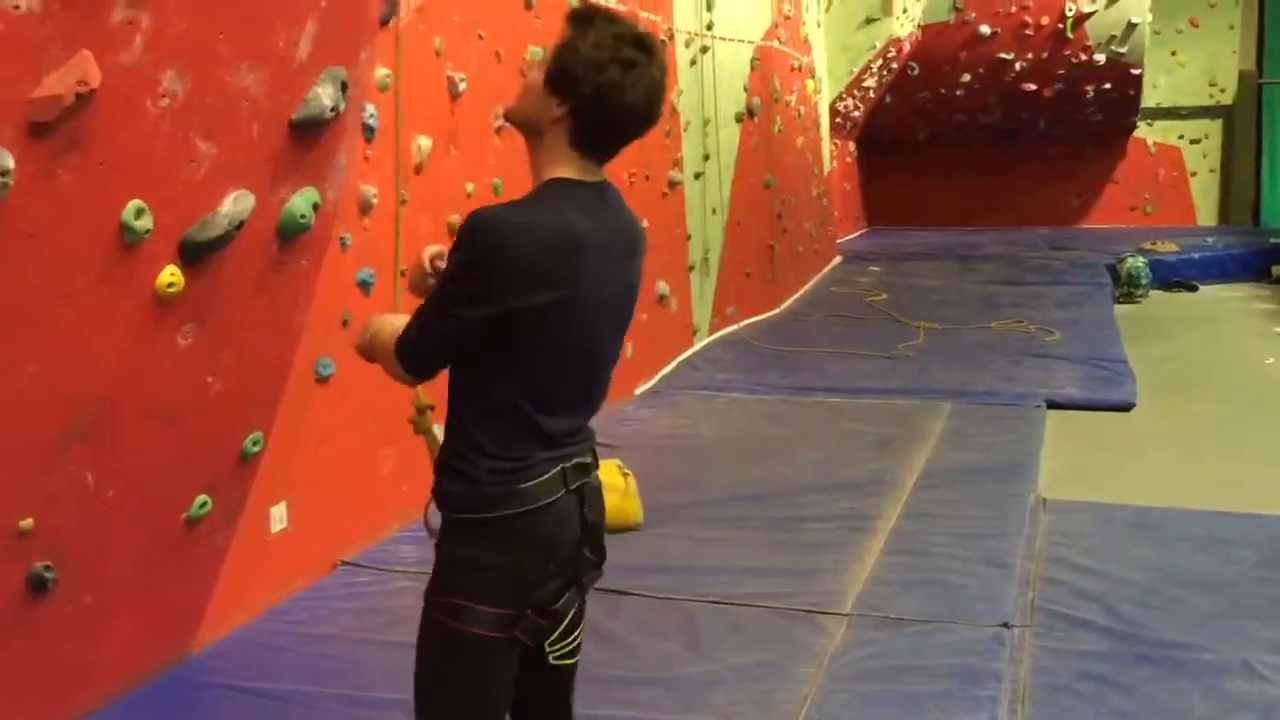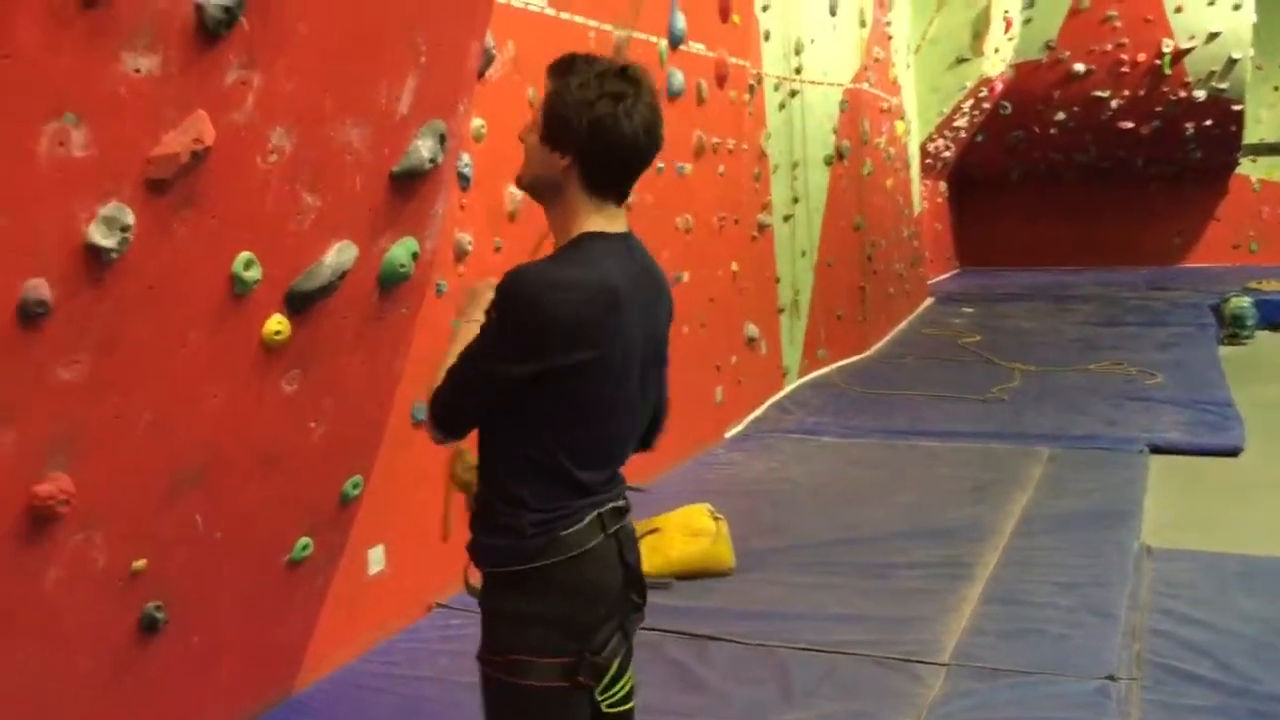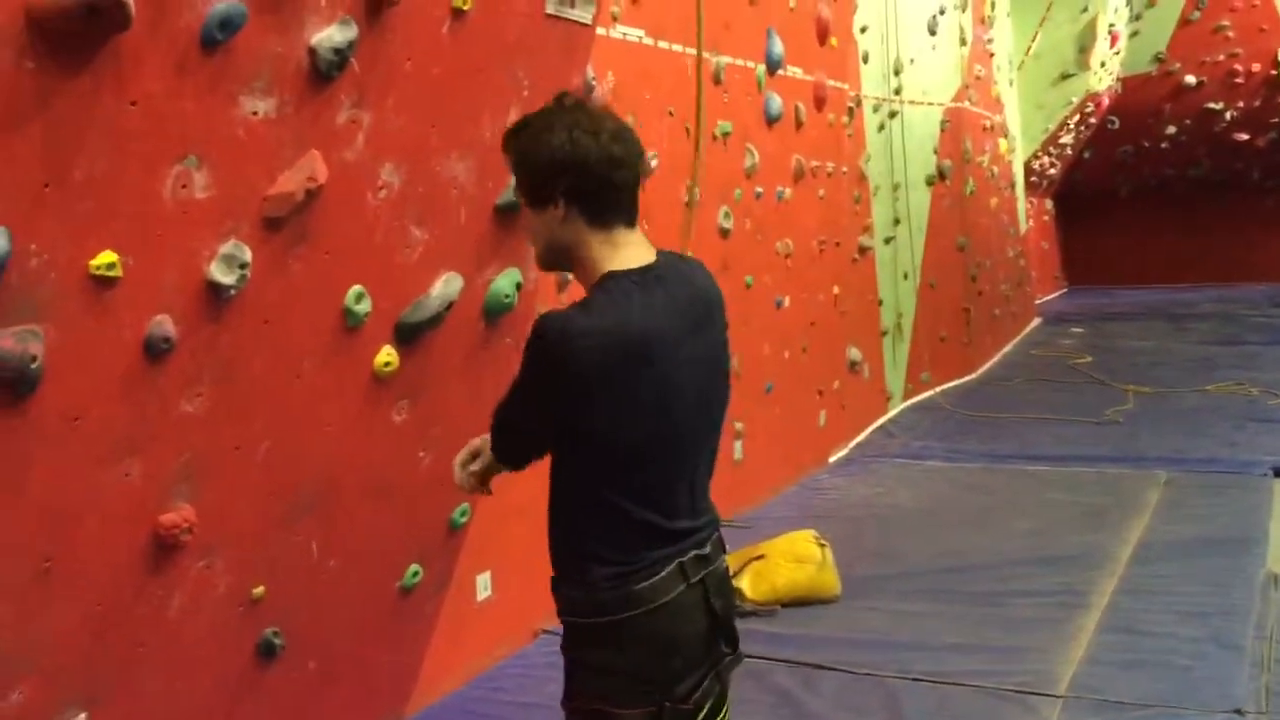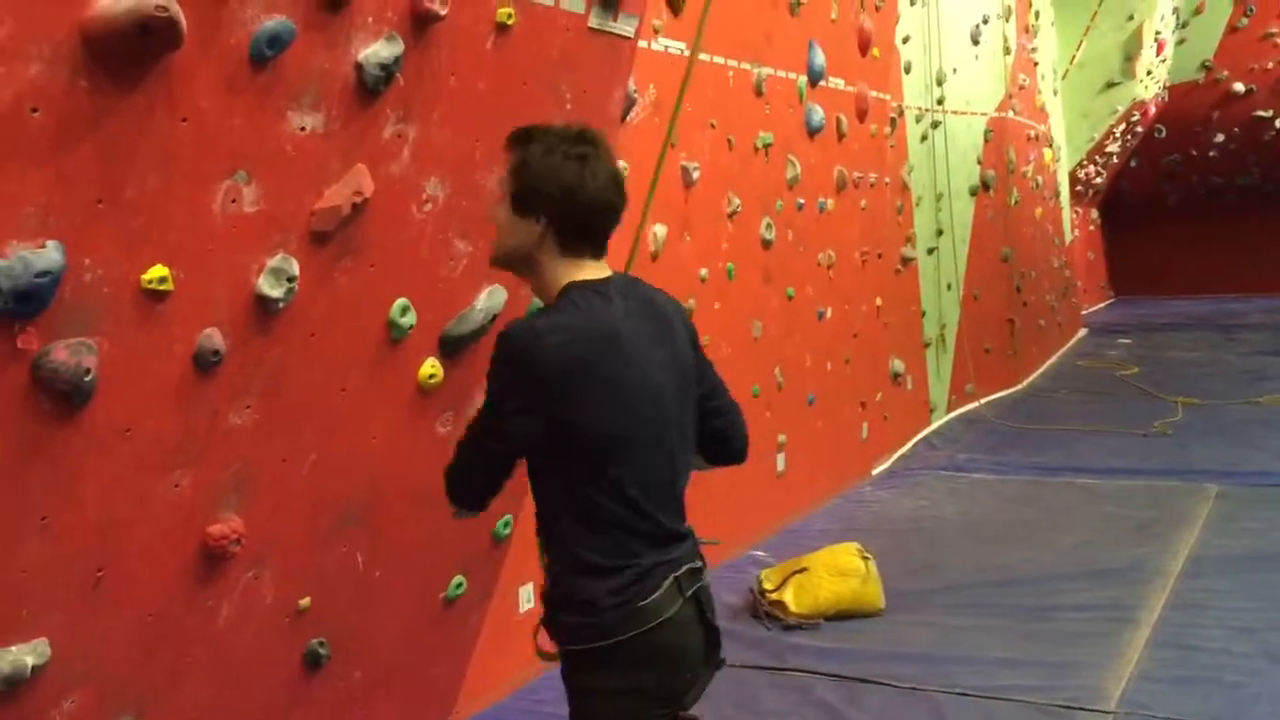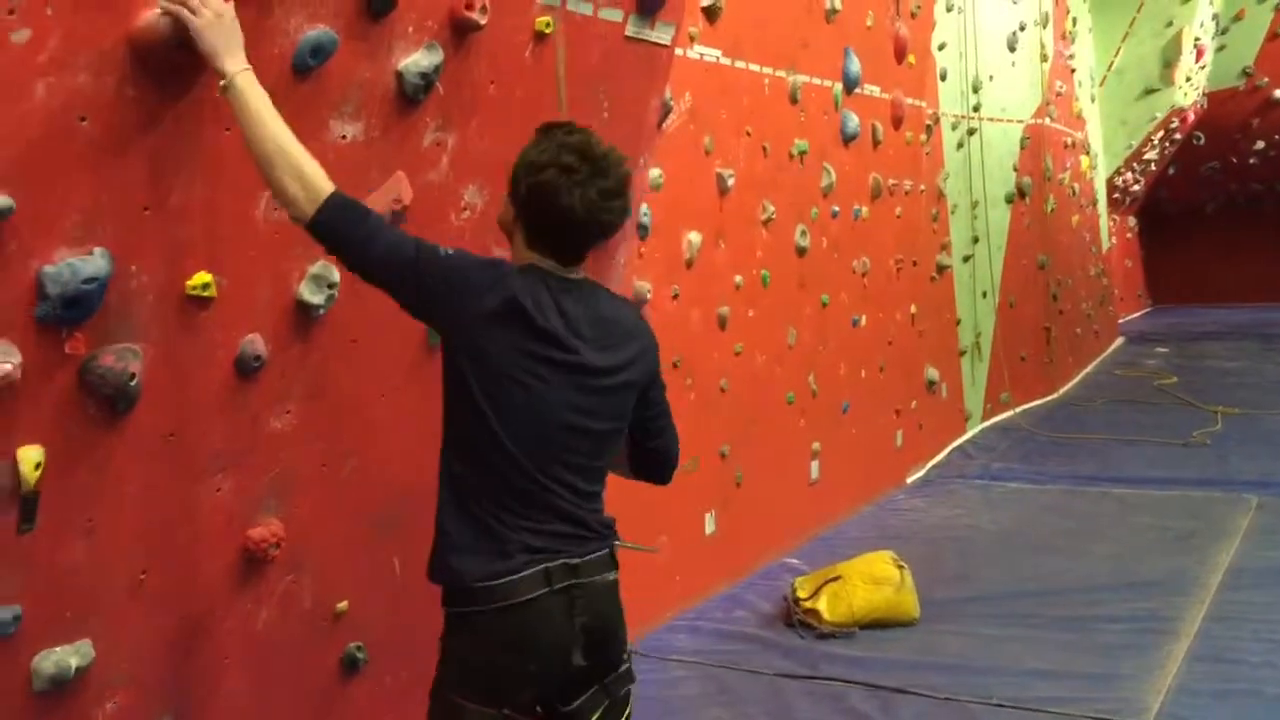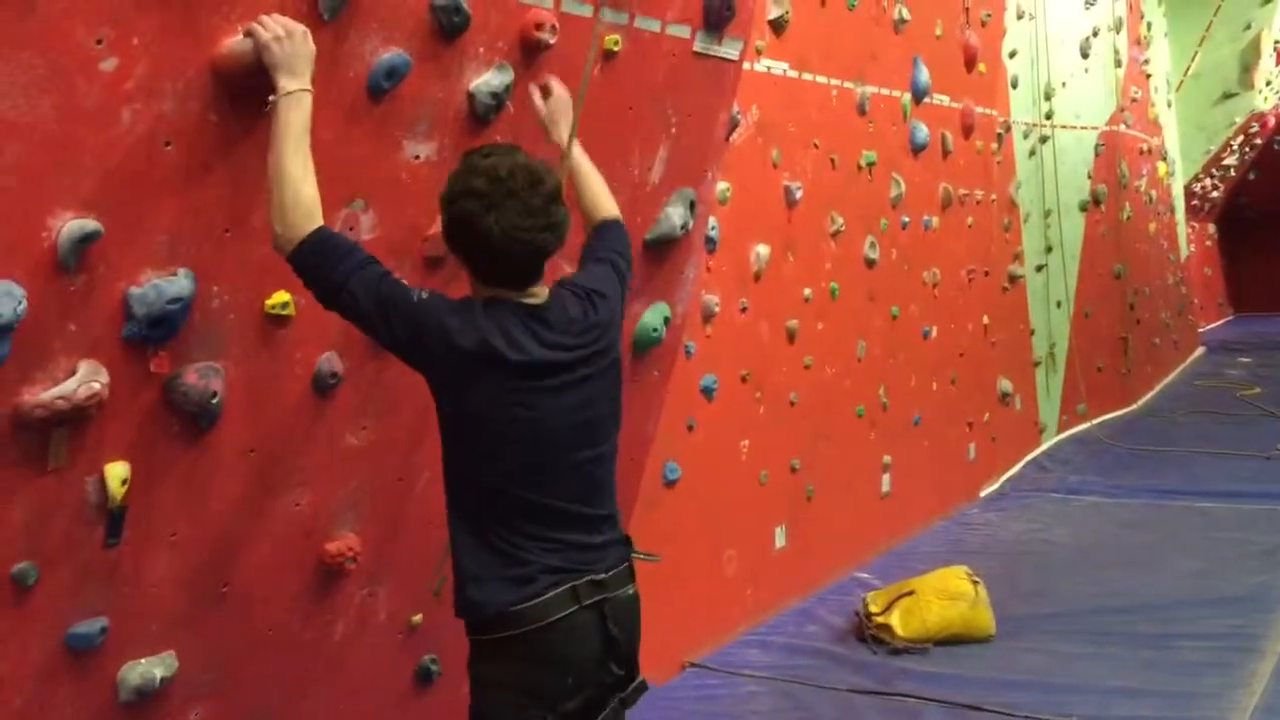
dt=0.7s
person 1, frame 1
left shoulder: (504, 232)
right shoulder: (619, 227)
left elbow: (412, 361)
left wrist: (378, 332)
right wrist: (456, 282)
left hip: (499, 522)
right hip: (568, 504)
person 1, frame 2
left shoulder: (542, 290)
right shoulder: (646, 277)
left elbow: (444, 422)
left wrist: (473, 323)
left hip: (542, 572)
right hip: (606, 549)
person 1, frame 3
left shoulder: (573, 339)
right shoulder: (698, 285)
left elbow: (515, 446)
right wrist: (507, 441)
left hip: (626, 620)
right hip: (702, 589)
person 1, frame 4
left shoulder: (539, 344)
right shoulder: (662, 311)
left elbow: (466, 492)
right elbow: (728, 443)
left hip: (623, 636)
right hip: (681, 603)
person 1, frame 5
left shoulder: (476, 296)
right shoulder: (629, 330)
left elbow: (306, 195)
right elbow: (658, 462)
left wrist: (233, 63)
left hip: (501, 614)
right hip: (593, 598)
person 1, frame 6
left shoulder: (453, 338)
right shoulder: (592, 315)
left elbow: (297, 233)
right elbow: (611, 230)
left wrist: (293, 84)
right wrist: (563, 138)
left hip: (527, 635)
right hip: (611, 608)
